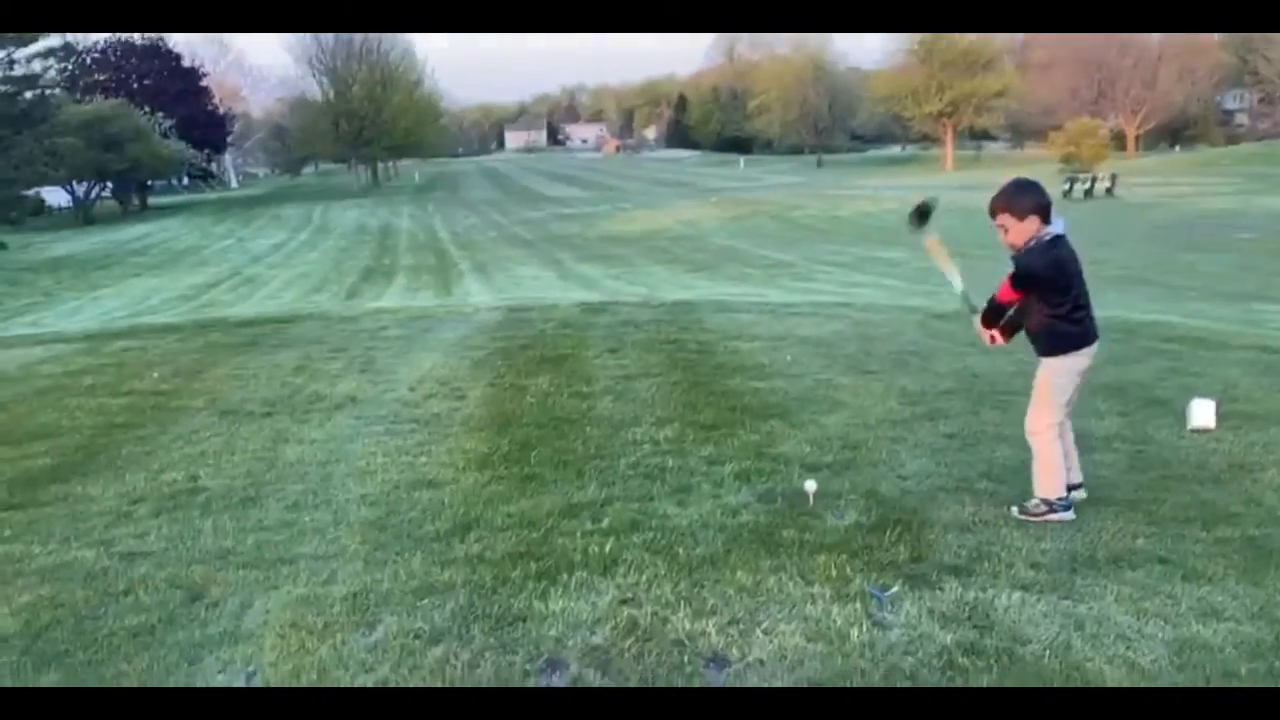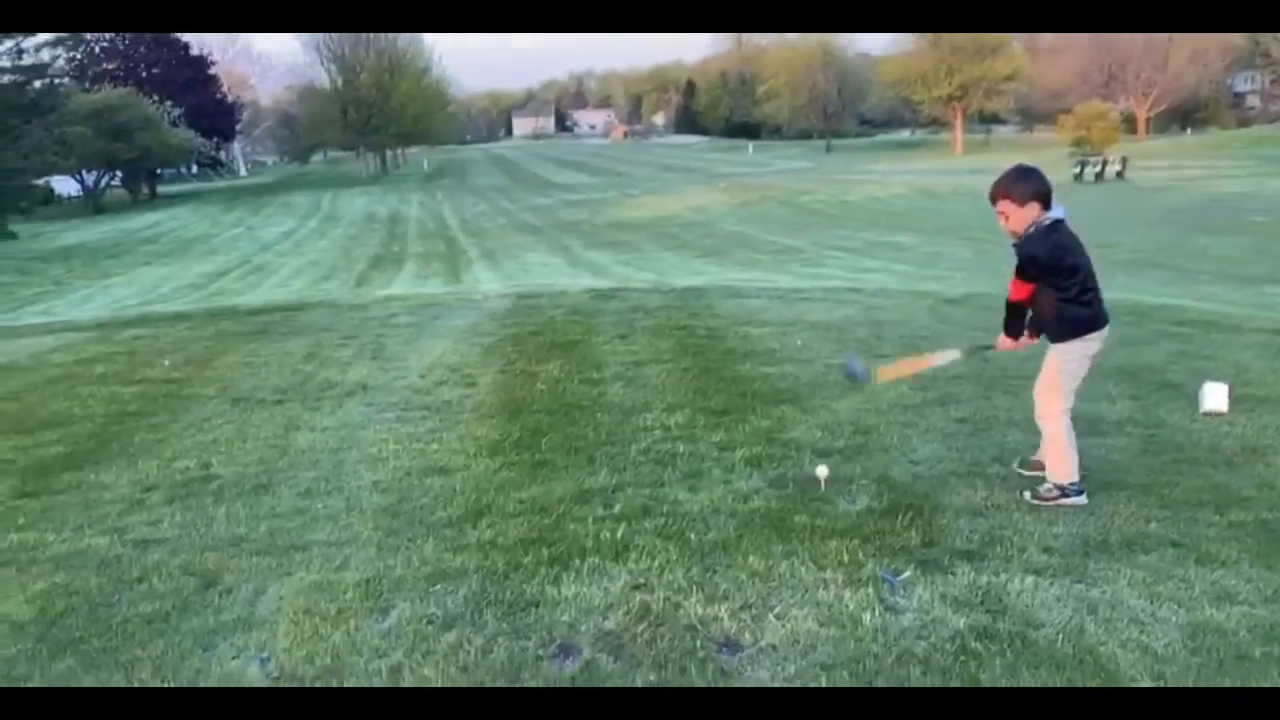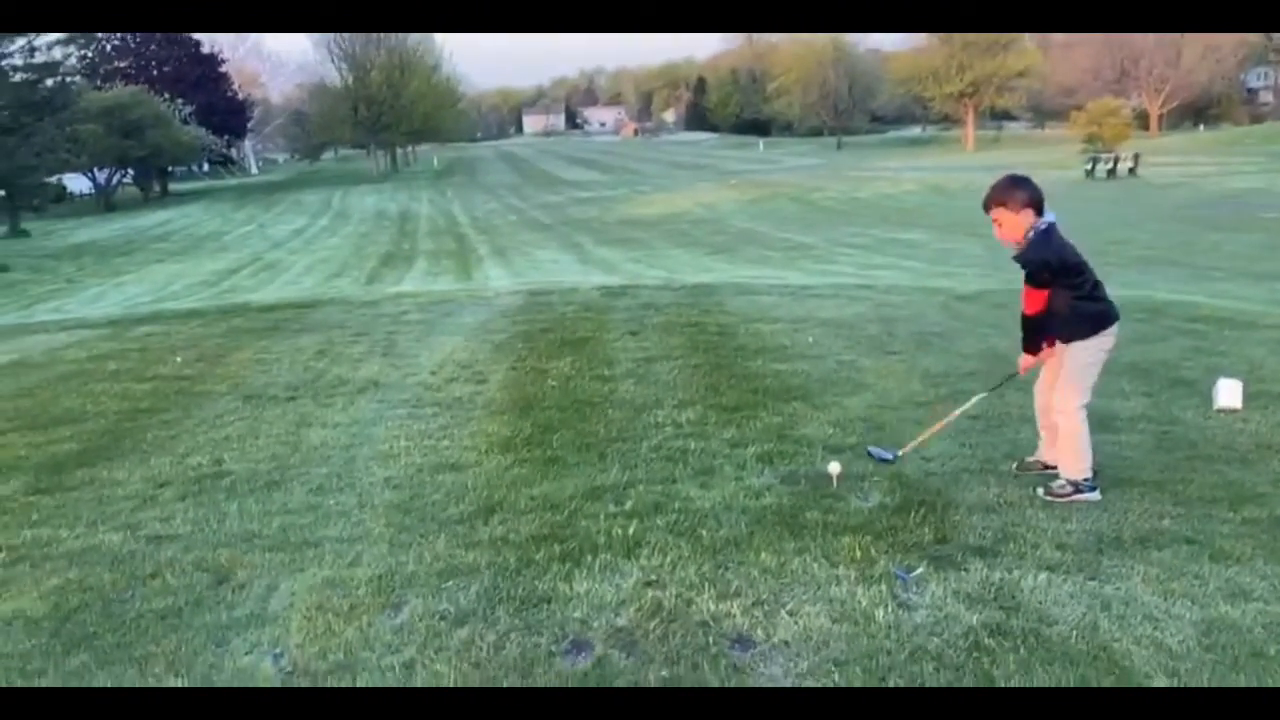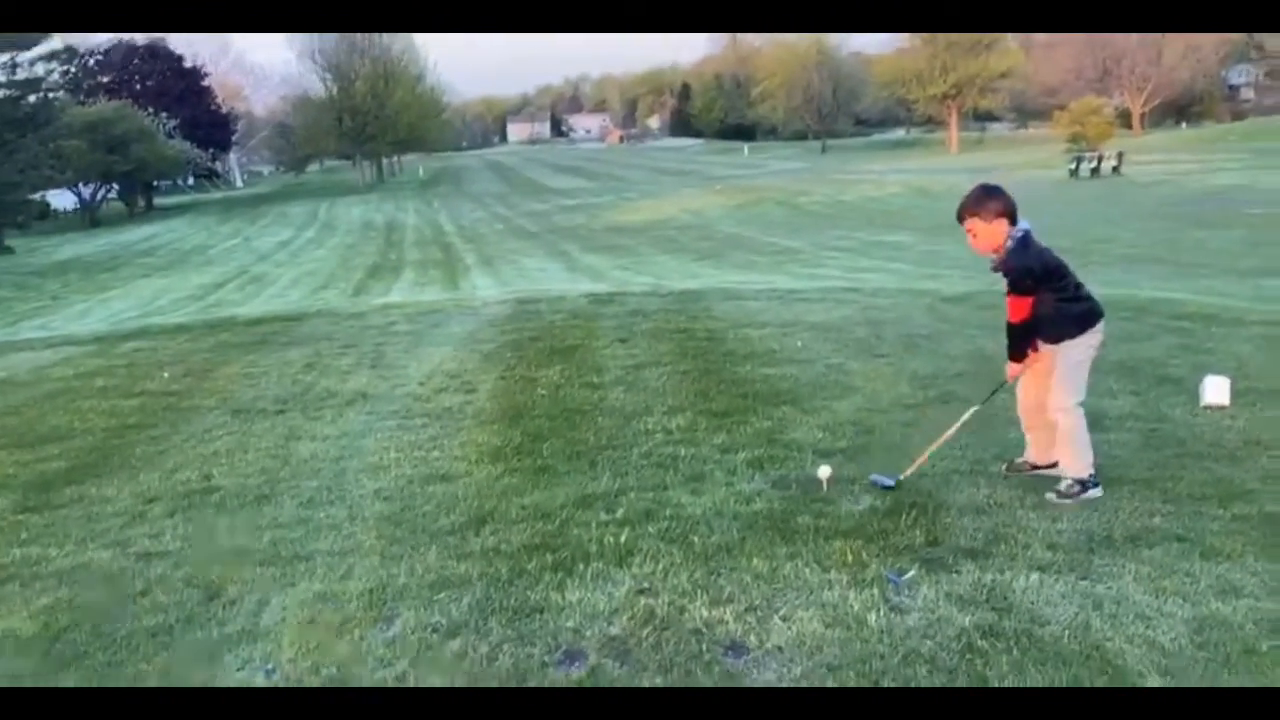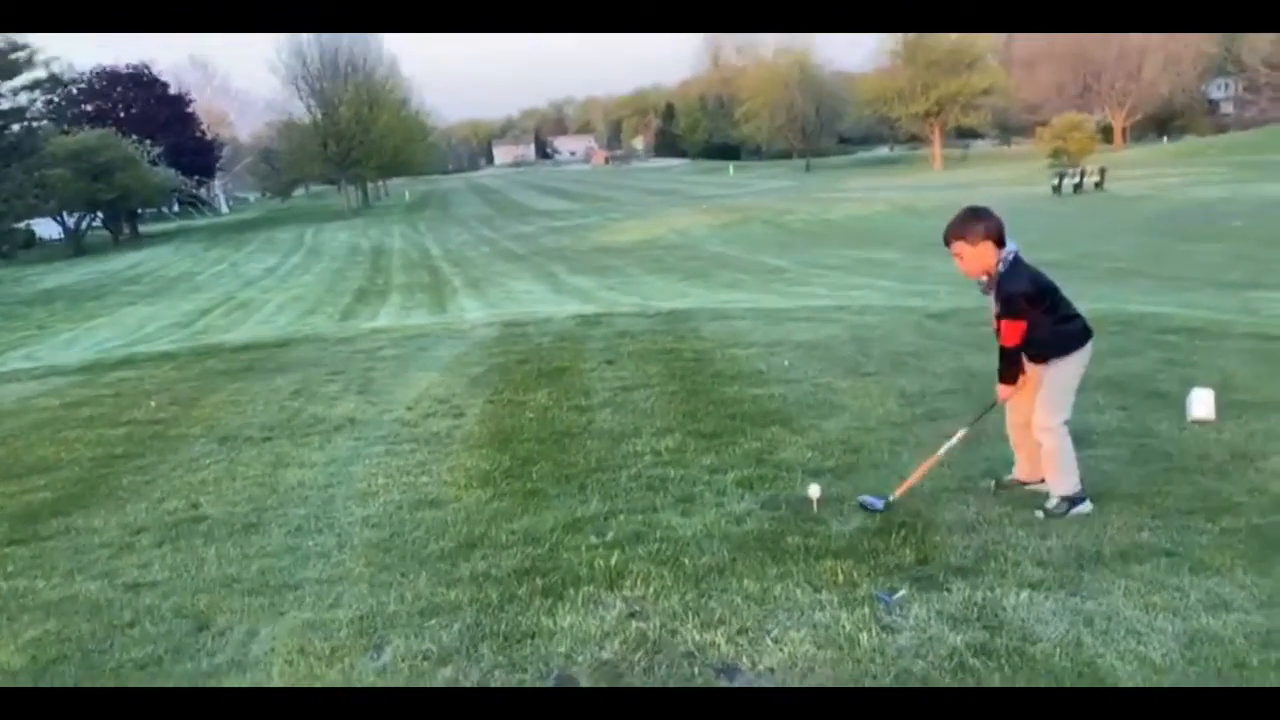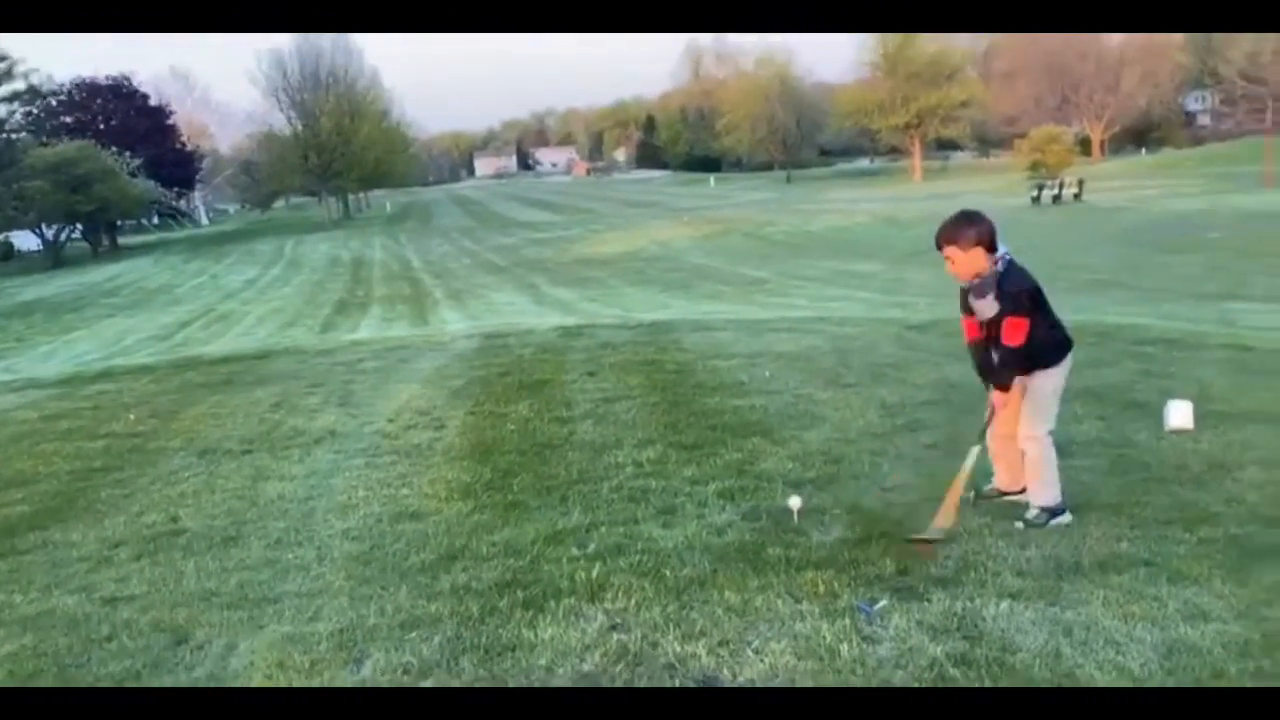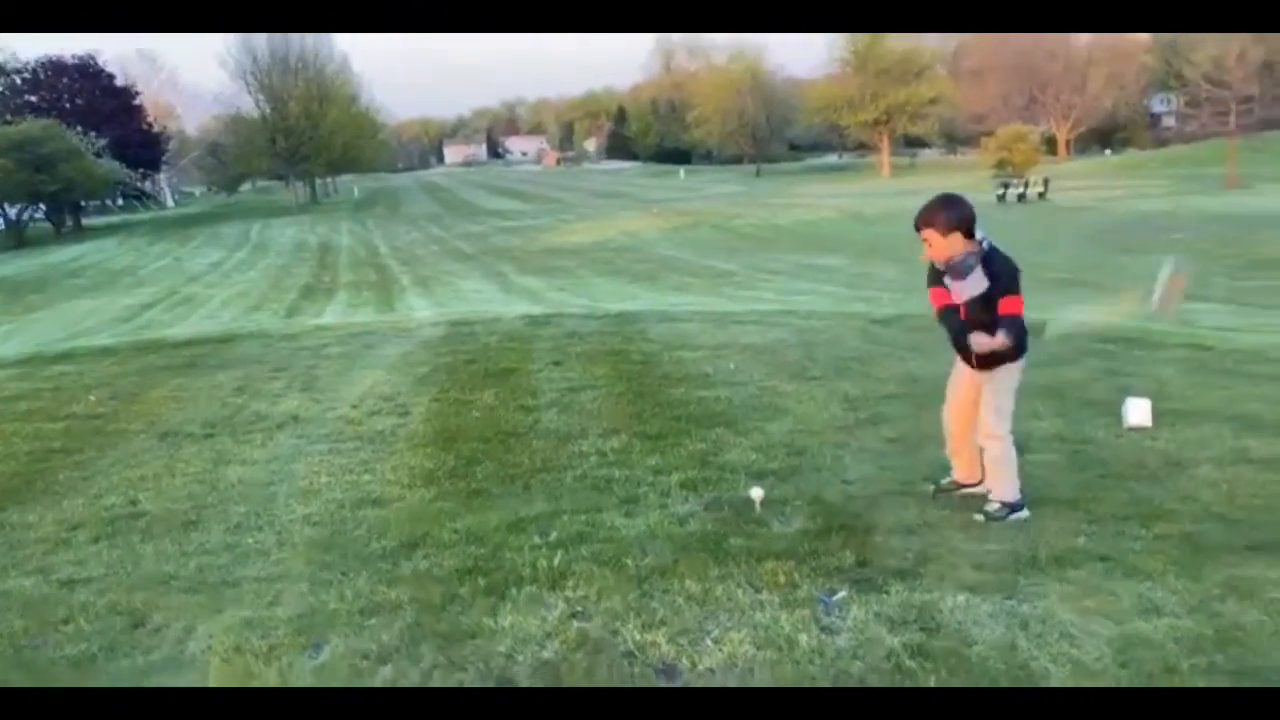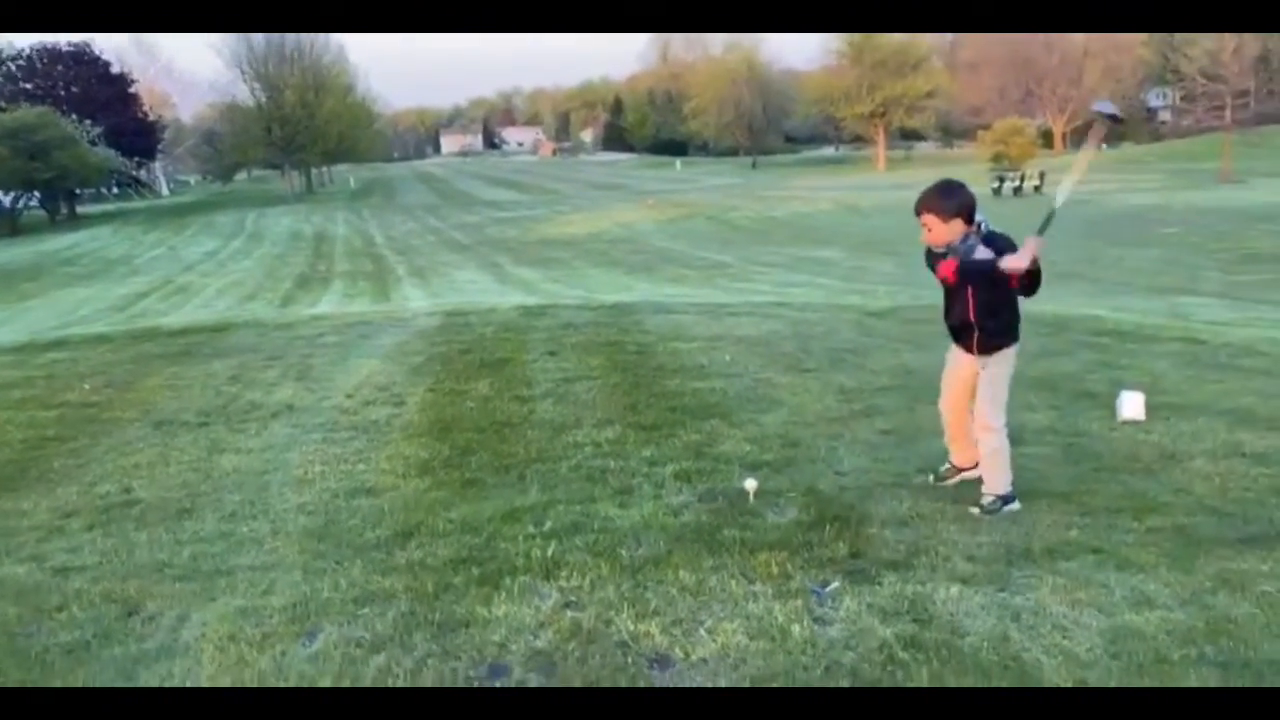
dt=0.2s
person 1, frame 1
left shoulder: (1035, 261)
right shoulder: (1053, 248)
left elbow: (1007, 296)
left wrist: (986, 321)
right wrist: (1004, 329)
left hip: (1062, 352)
right hip: (1079, 344)
left knee: (1041, 424)
right knee: (1055, 418)
left ankle: (1054, 499)
right ankle: (1071, 481)
person 1, frame 2
left shoulder: (1035, 248)
right shoulder: (1055, 235)
left elbow: (1019, 294)
left wrist: (1009, 332)
right wrist: (1032, 330)
left hip: (1075, 335)
right hip: (1084, 328)
left knee: (1050, 405)
right knee: (1050, 397)
left ankle: (1067, 484)
right ankle: (1050, 457)
person 1, frame 3
left shoulder: (1039, 255)
right shoulder: (1045, 243)
left elbow: (1034, 307)
left wrist: (1030, 349)
right wrist: (1046, 343)
left hip: (1089, 333)
right hip: (1075, 331)
left knee: (1067, 402)
right knee: (1046, 393)
left ankle: (1080, 480)
right ankle: (1052, 456)
person 1, frame 4
left shoulder: (1021, 262)
right shoulder: (1016, 253)
left elbow: (1019, 316)
right elbow: (1026, 309)
left wrist: (1015, 357)
right wrist: (1030, 348)
left hip: (1078, 332)
right hip: (1053, 333)
left knee: (1062, 403)
right knee: (1030, 393)
left ankle: (1083, 478)
right ankle: (1042, 456)
person 1, frame 5
left shoulder: (1015, 285)
right shoulder: (999, 277)
left elbow: (1012, 339)
right elbow: (1004, 332)
left wrist: (1007, 379)
right wrist: (1015, 371)
left hip: (1067, 351)
right hip: (1039, 353)
left knee: (1046, 422)
right knee: (1018, 412)
left ankle: (1070, 494)
right ankle: (1031, 473)
person 1, frame 6
left shoulder: (1014, 285)
right shoulder: (971, 288)
left elbow: (1015, 342)
right elbow: (975, 338)
left wrist: (1002, 385)
right wrist: (991, 380)
left hip: (1047, 363)
right hip: (1016, 366)
left knee: (1032, 432)
right knee: (999, 424)
left ankle: (1050, 504)
right ankle: (1011, 483)
person 1, frame 7
left shoulder: (999, 267)
right shoulder: (939, 271)
left elbow: (1013, 315)
right elbow: (946, 313)
left wrist: (1004, 337)
right wrist: (970, 338)
left hip: (1004, 360)
right hip: (968, 358)
left knee: (992, 428)
right knee: (955, 418)
left ankle: (1009, 499)
right ankle: (968, 476)
person 1, frame 8
left shoulder: (999, 245)
right shoulder: (937, 255)
left elbow: (1026, 286)
right elbow: (962, 273)
left wrist: (1030, 263)
right wrist: (1004, 265)
left hip: (998, 347)
right hip: (962, 345)
left knee: (989, 420)
right knee: (952, 407)
left ankle: (1000, 492)
right ankle: (965, 461)
